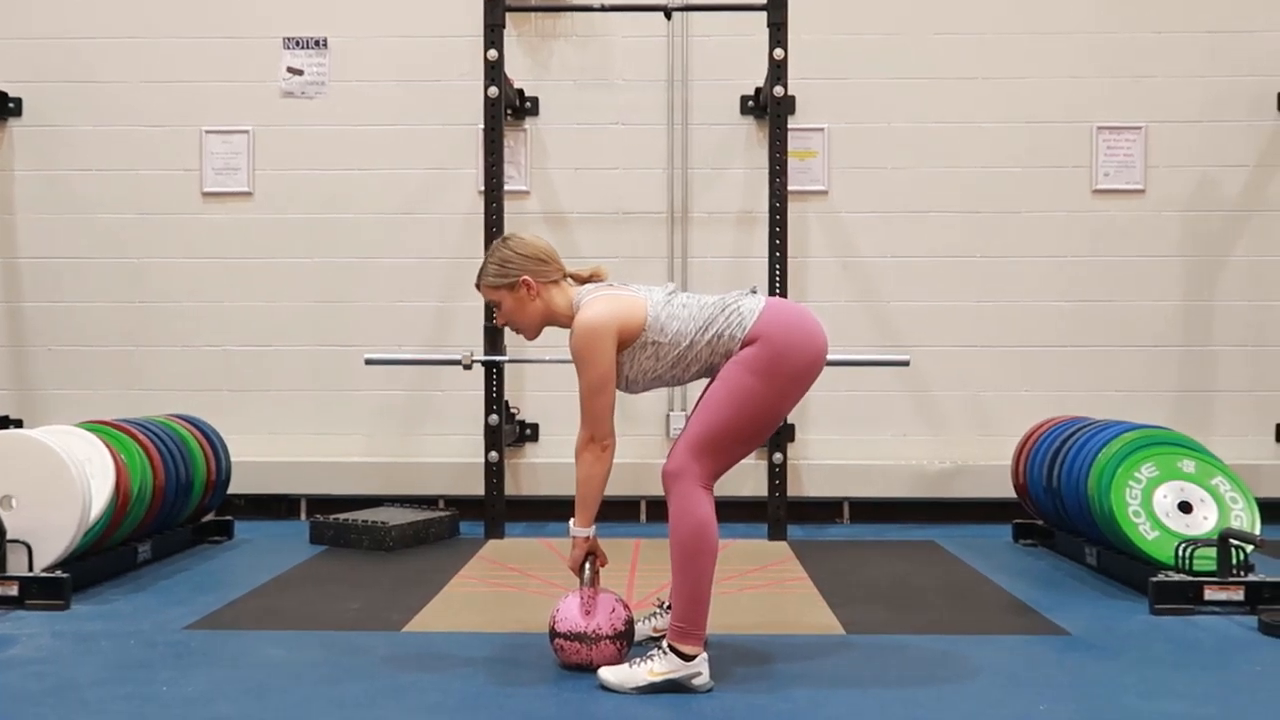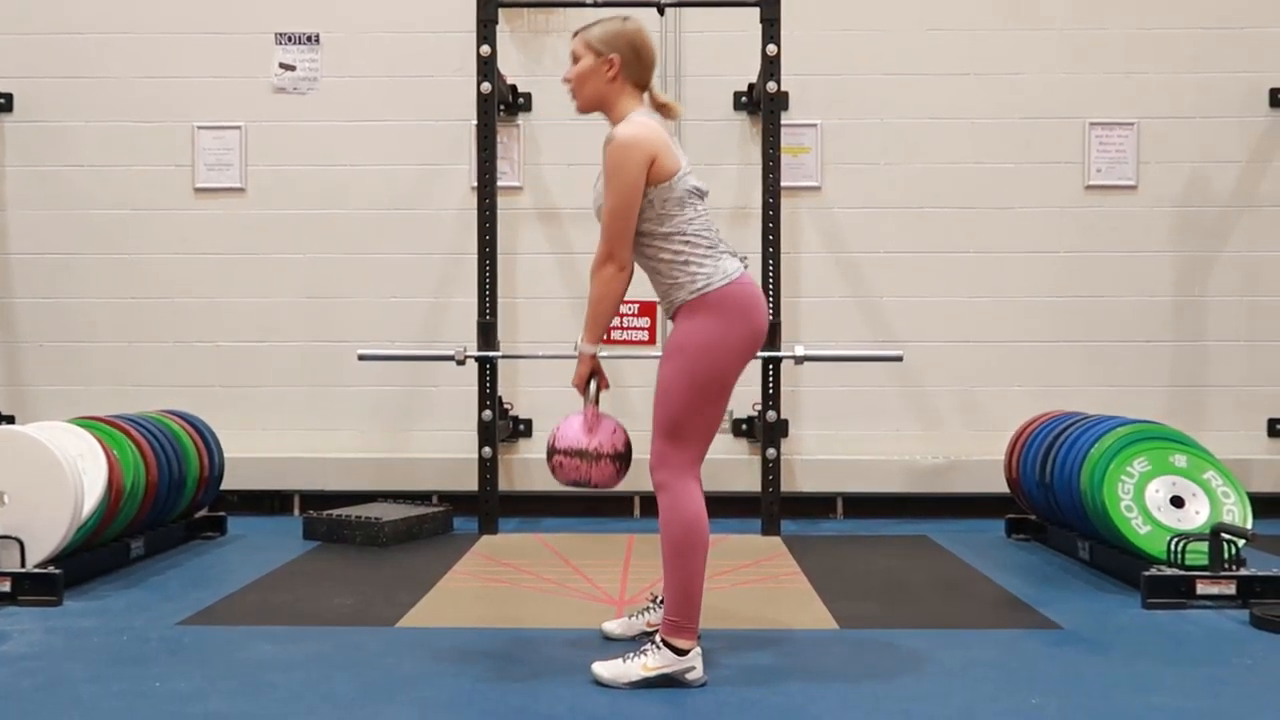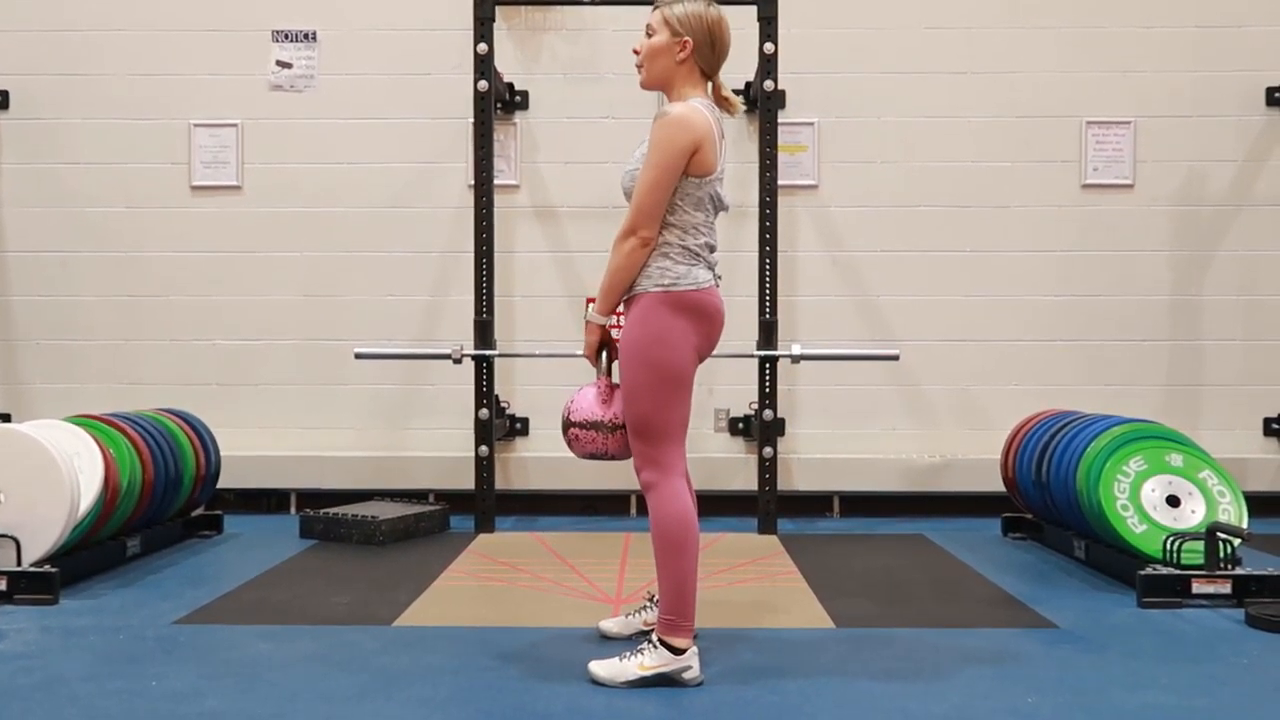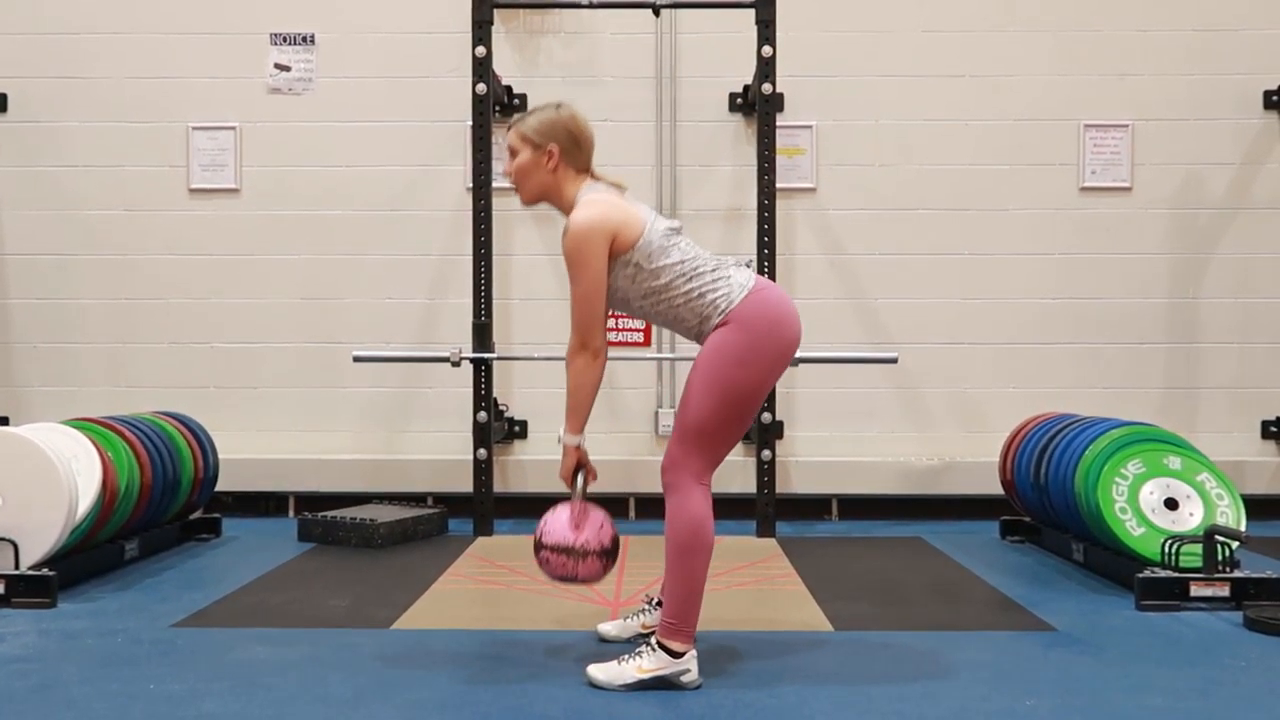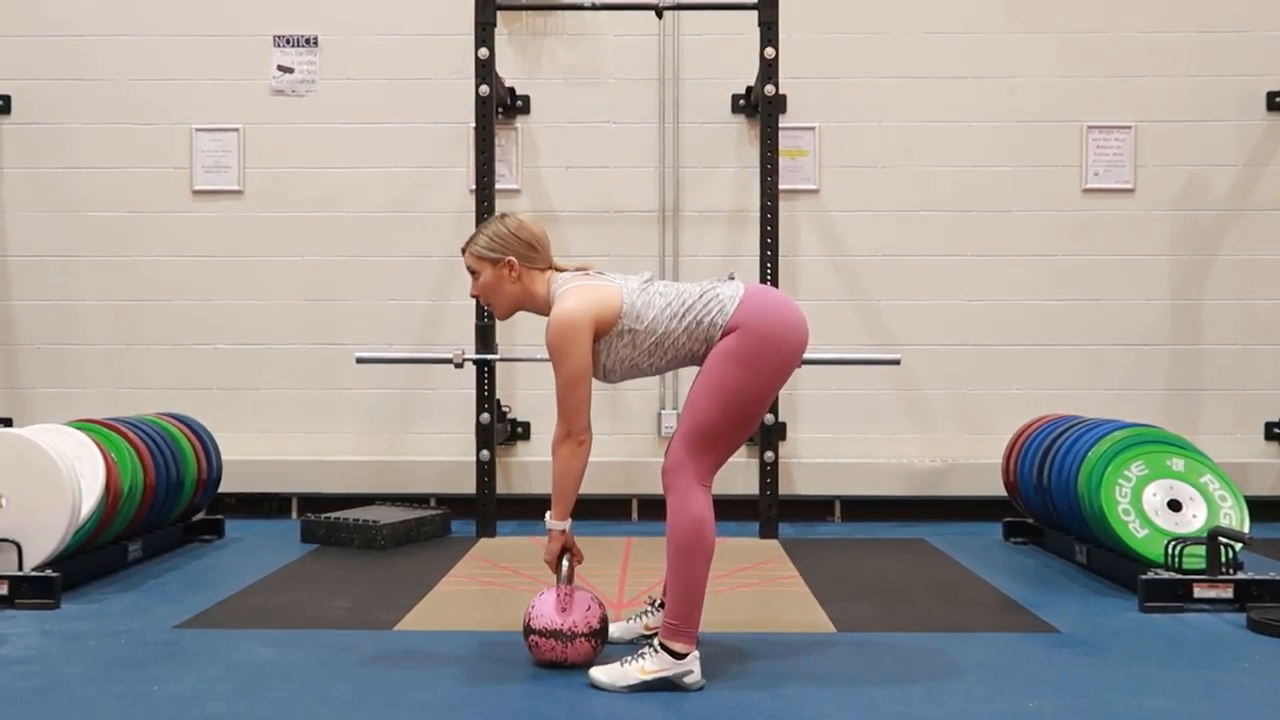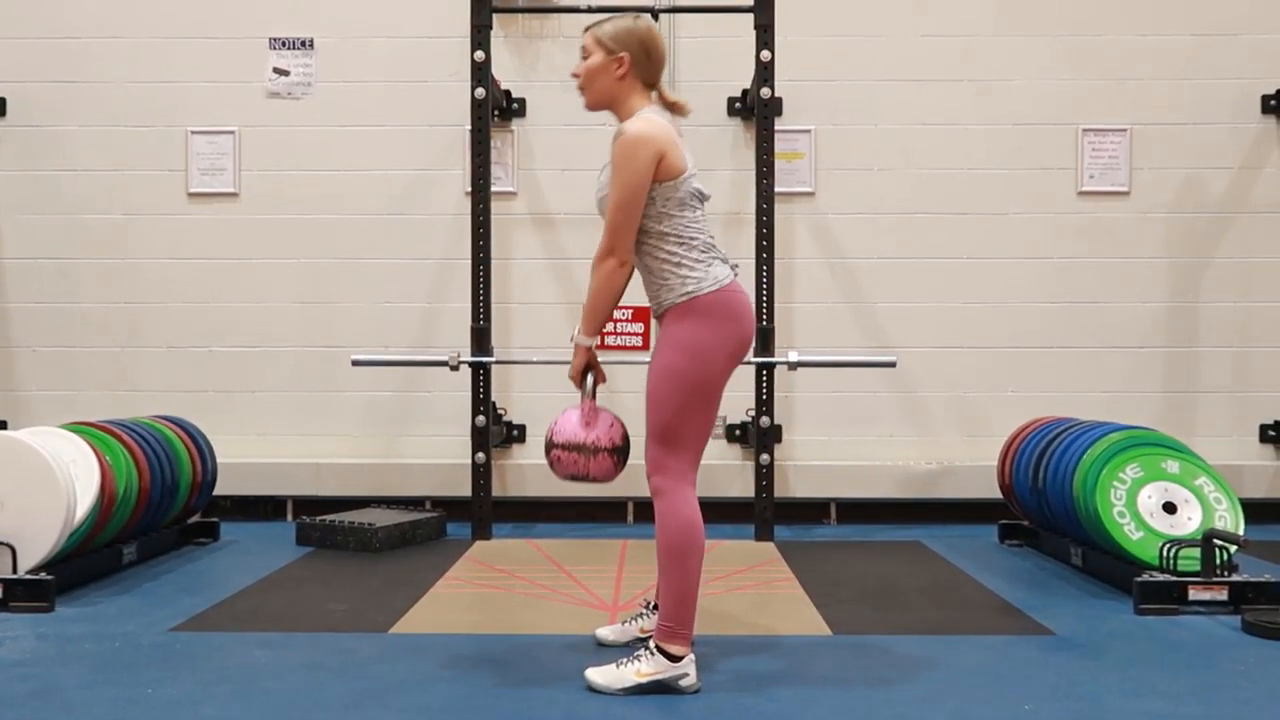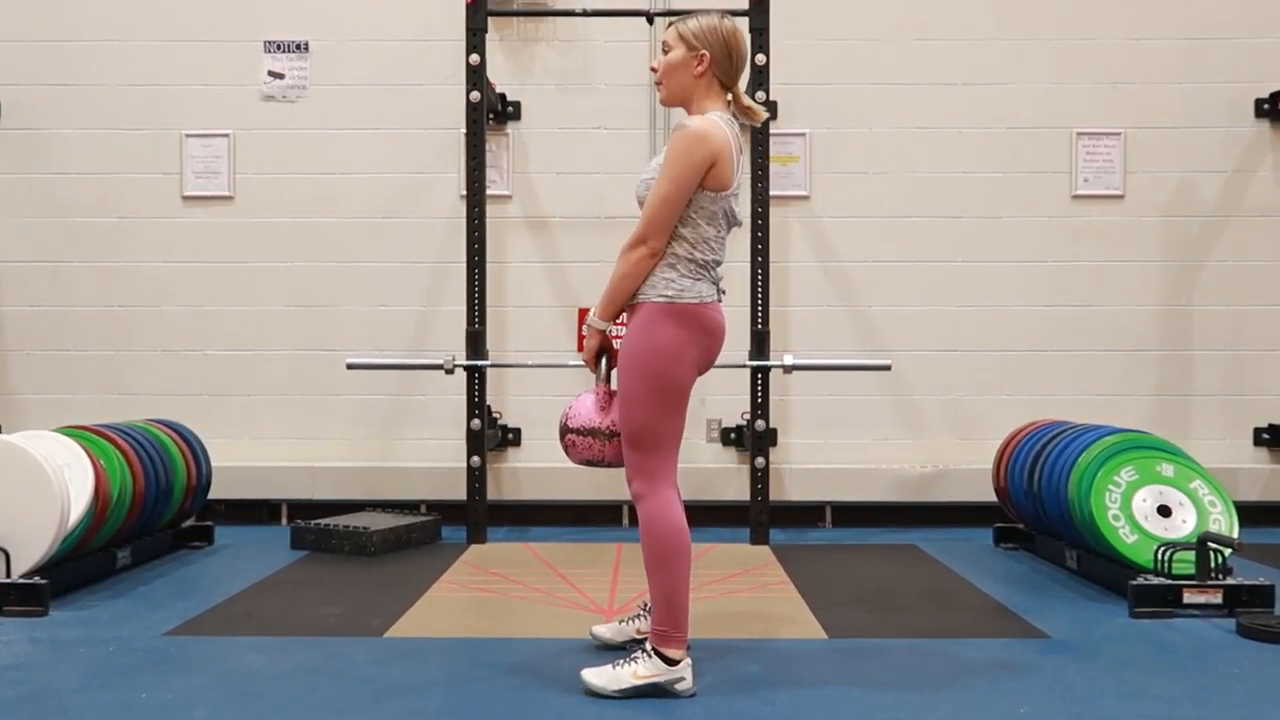
dt=0.7s
person 1, frame 1
left shoulder: (591, 322)
right shoulder: (594, 304)
left elbow: (597, 443)
right elbow: (595, 439)
left wrist: (581, 530)
right wrist: (585, 526)
left hip: (780, 342)
right hip: (776, 337)
left knee: (686, 476)
right knee: (686, 474)
left ankle: (685, 655)
right ankle: (682, 608)
person 1, frame 2
left shoulder: (629, 136)
right shoulder: (642, 130)
left elbow: (613, 261)
right elbow: (625, 255)
left wrist: (589, 348)
right wrist: (596, 343)
left hip: (713, 310)
right hip: (719, 304)
left knee: (675, 472)
right knee: (675, 467)
left ankle: (678, 650)
right ankle: (674, 607)
person 1, frame 3
left shoulder: (680, 119)
right shoulder: (696, 118)
left elbow: (639, 235)
left wrist: (597, 316)
right wrist: (614, 313)
left hip: (665, 308)
right hip: (681, 304)
left knee: (659, 471)
right knee: (662, 466)
left ankle: (675, 646)
right ankle: (670, 605)
person 1, frame 4
left shoulder: (586, 222)
right shoulder: (597, 206)
left elbow: (588, 351)
right elbow: (586, 345)
left wrist: (572, 440)
right wrist: (576, 439)
left hip: (752, 324)
right hip: (757, 318)
left knee: (685, 474)
right knee: (685, 471)
left ankle: (674, 651)
right ankle: (670, 609)
person 1, frame 5
left shoulder: (568, 314)
right shoulder: (572, 292)
left elbow: (575, 438)
right elbow: (567, 431)
left wrist: (558, 523)
right wrist: (559, 520)
left hip: (758, 329)
right hip: (762, 322)
left knee: (685, 474)
right knee: (686, 470)
left ankle: (676, 652)
right ankle: (672, 607)
person 1, frame 6
left shoulder: (637, 133)
right shoulder: (650, 127)
left elbow: (614, 255)
right elbow: (629, 250)
left wrist: (585, 341)
right wrist: (595, 335)
left hip: (700, 315)
right hip: (705, 309)
left knee: (670, 480)
right knee: (671, 474)
left ankle: (672, 655)
right ankle: (667, 611)
person 1, frame 7
left shoulder: (698, 132)
right shoulder: (716, 132)
left elbow: (646, 244)
left wrist: (598, 321)
right wrist: (618, 319)
left hip: (667, 319)
right hip: (683, 316)
left knee: (650, 482)
right knee: (652, 477)
left ankle: (669, 657)
right ankle: (661, 613)
